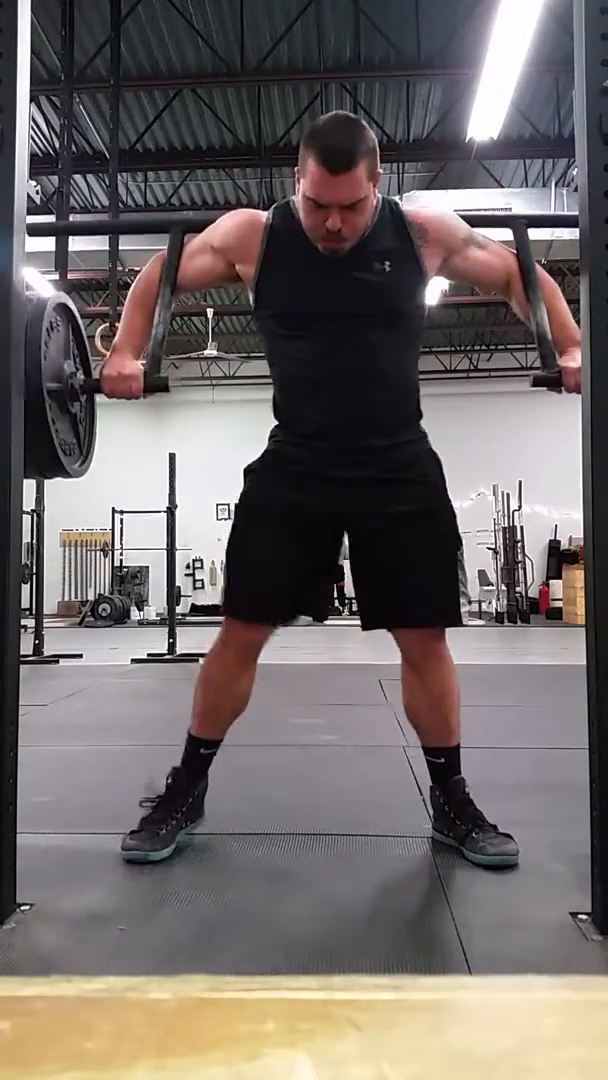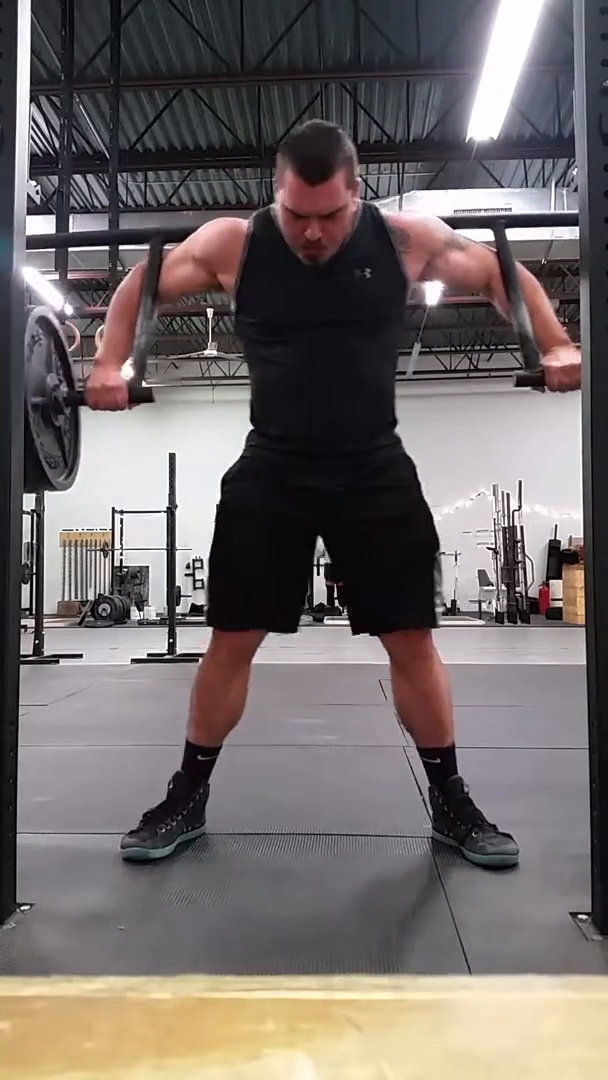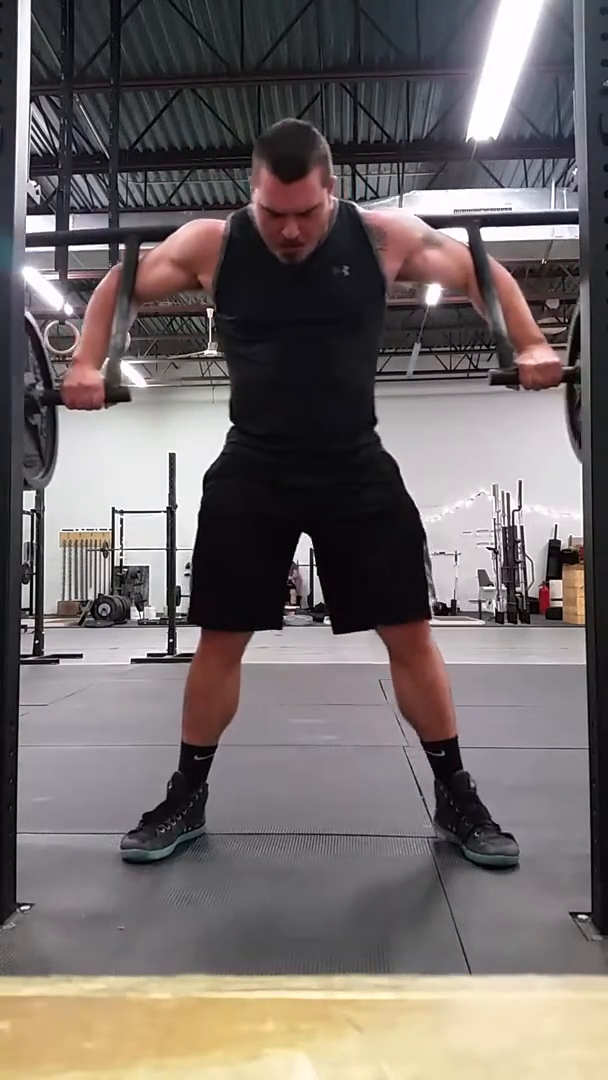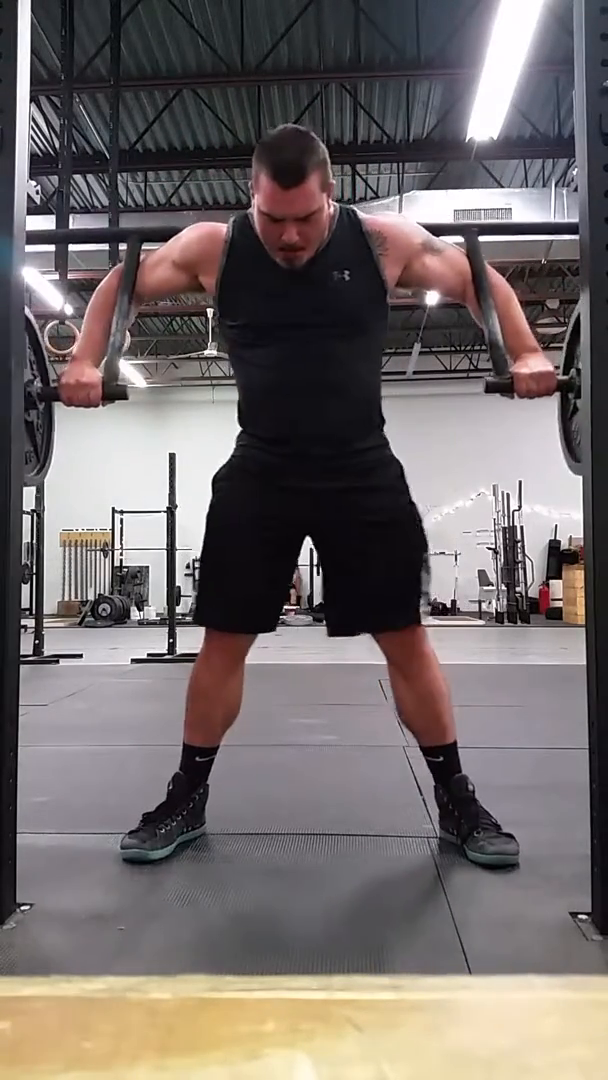
dt=0.2s
person 1, frame 1
left shoulder: (425, 232)
right shoulder: (251, 235)
left elbow: (518, 274)
right elbow: (159, 276)
left wrist: (570, 348)
right wrist: (127, 353)
left hip: (399, 469)
right hip: (291, 467)
left knee: (425, 639)
right knee: (241, 631)
left ankle: (451, 801)
right ankle: (184, 790)
person 1, frame 2
left shoulder: (405, 237)
right shoulder: (232, 243)
left elbow: (499, 274)
right elbow: (140, 286)
left wrist: (556, 346)
right wrist: (109, 364)
left hip: (374, 472)
right hip: (269, 473)
left knee: (411, 641)
right knee: (231, 640)
left ankle: (450, 802)
right ankle: (187, 795)
person 1, frame 3
left shoulder: (383, 235)
right shoulder: (211, 243)
left elbow: (480, 272)
right elbow: (119, 285)
left wrist: (530, 345)
right wrist: (86, 363)
left hip: (357, 468)
right hip: (252, 471)
left knee: (409, 632)
right knee: (220, 638)
left ankle: (456, 797)
right ankle: (186, 797)
person 1, frame 4
left shoulder: (384, 240)
right shoulder: (213, 246)
left elbow: (477, 279)
right elbow: (121, 284)
left wrist: (525, 355)
right wrist: (86, 361)
left hip: (362, 472)
right hip: (259, 474)
left knee: (404, 638)
right knee: (224, 639)
left ankle: (457, 800)
right ankle: (187, 796)
